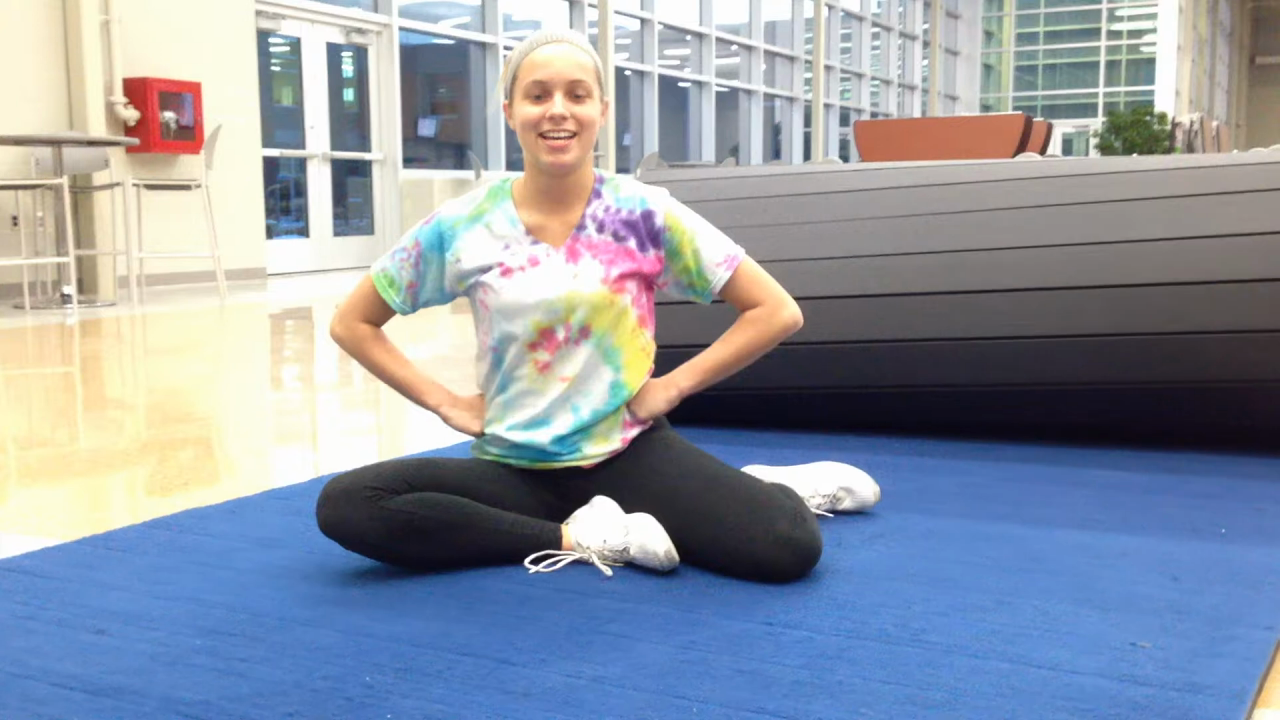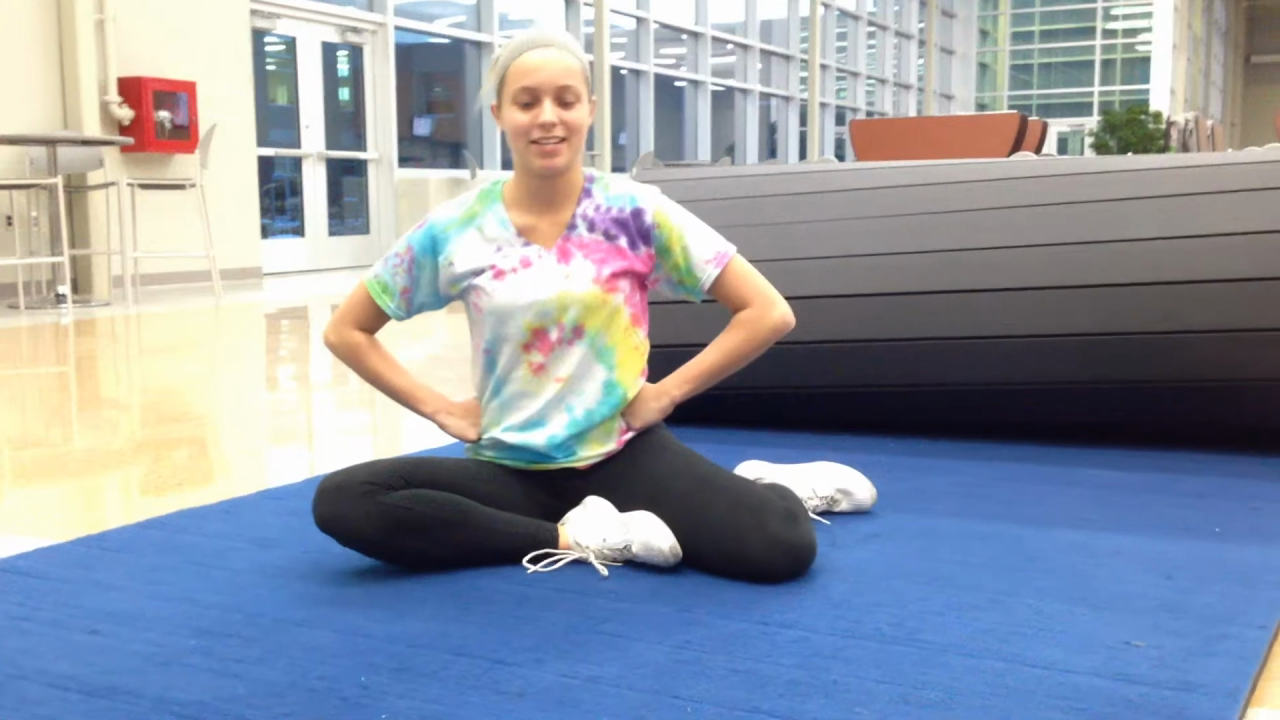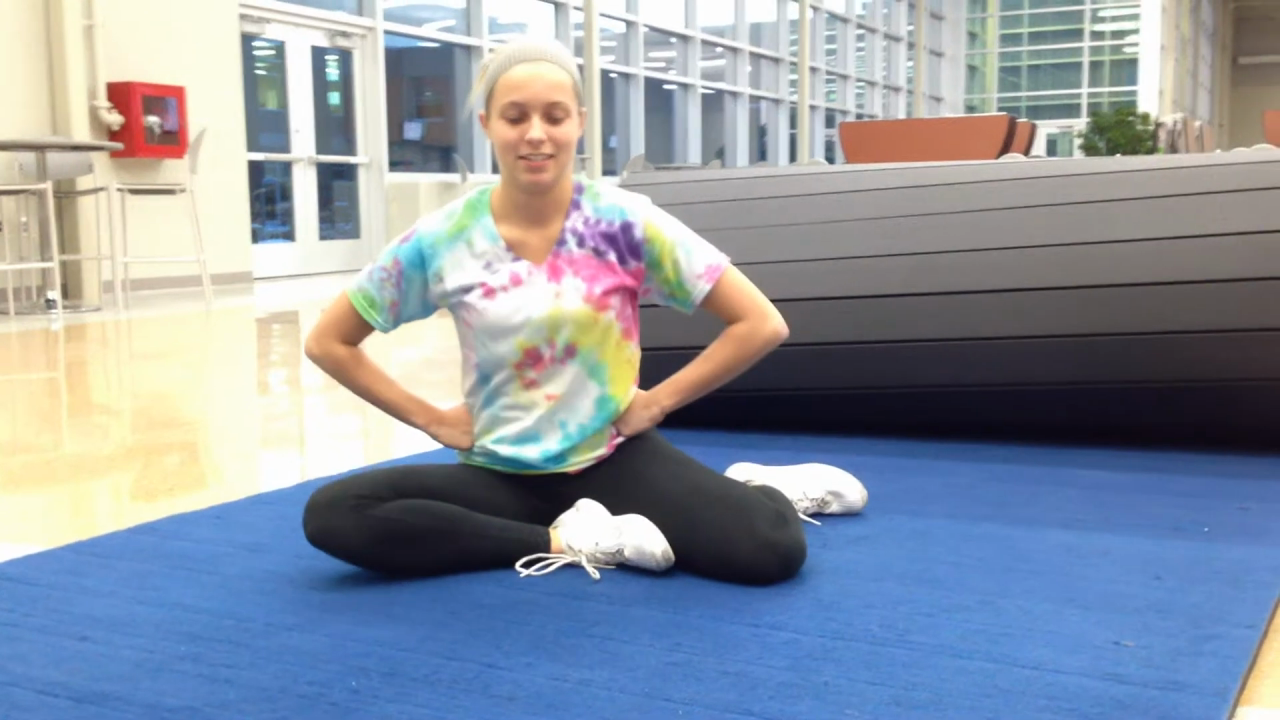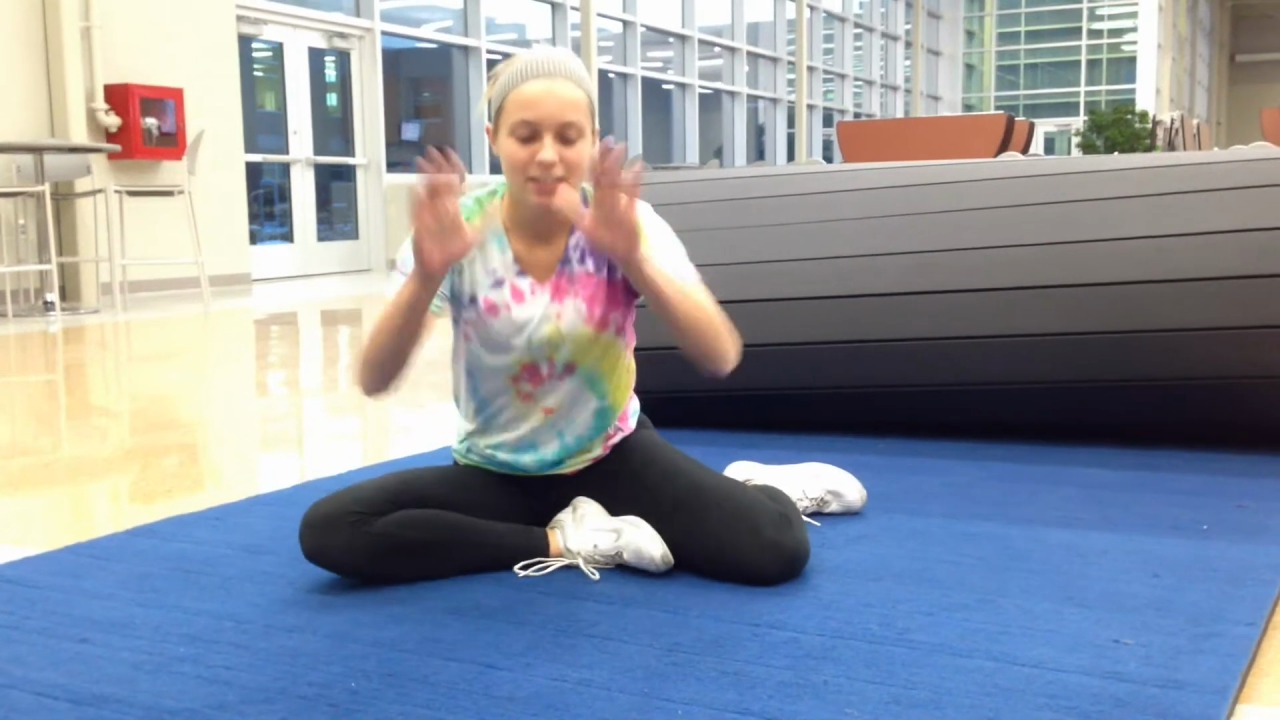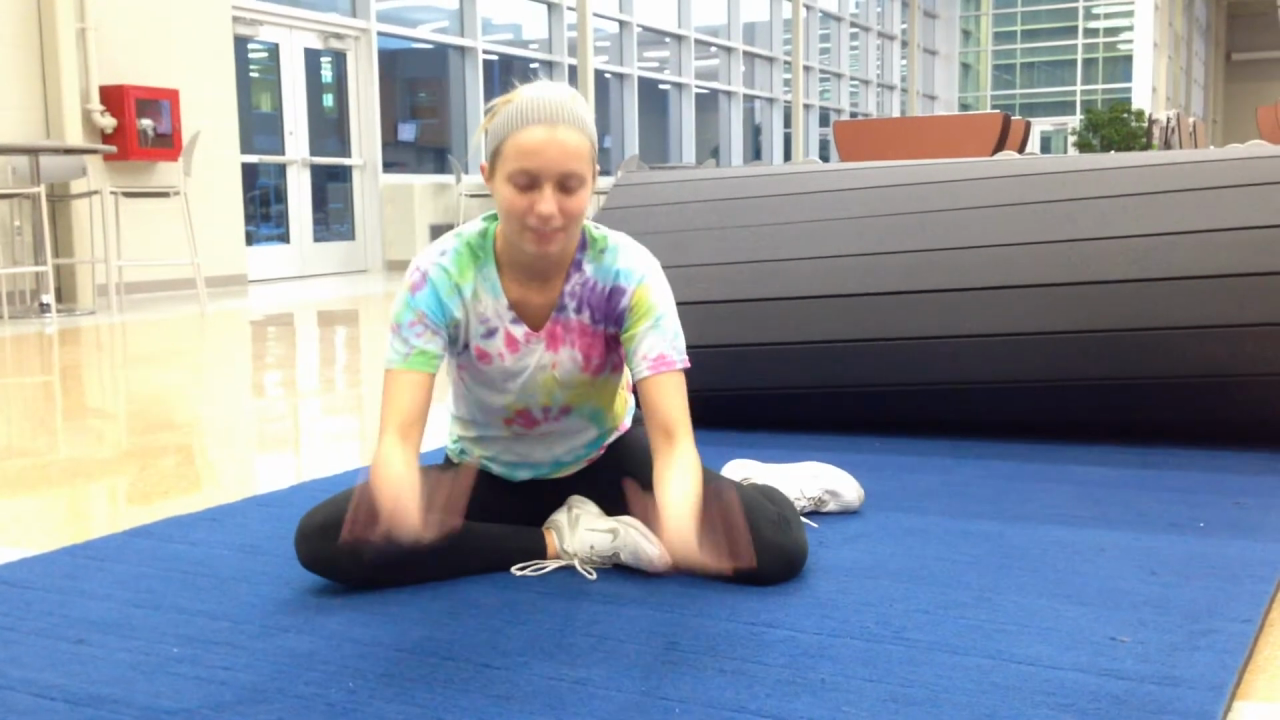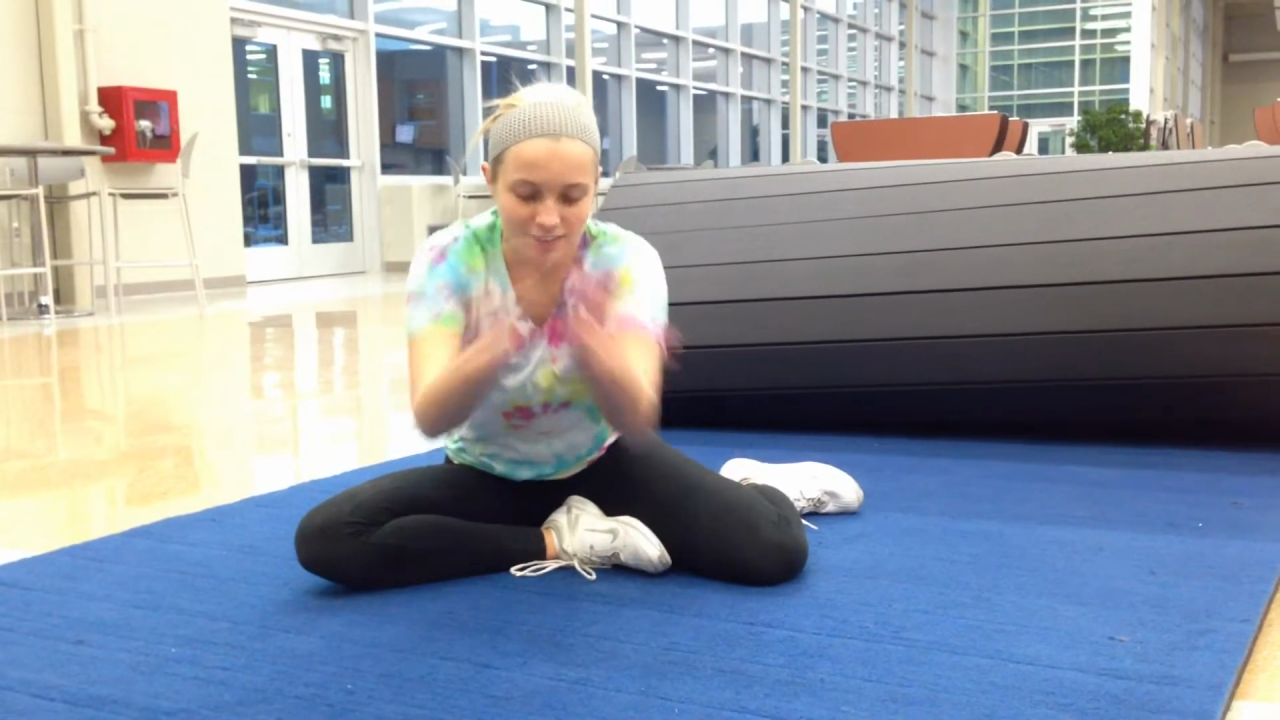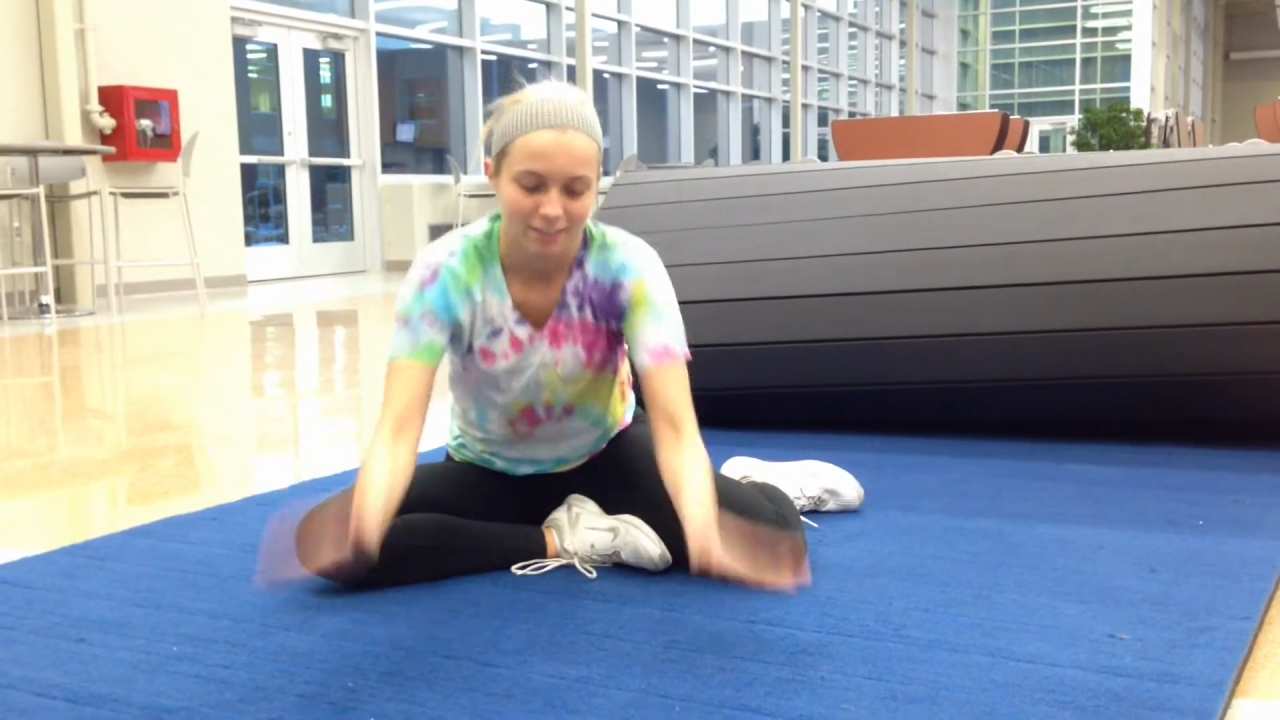
dt=0.4s
person 1, frame 1
left shoulder: (646, 215)
right shoulder: (459, 227)
left elbow: (776, 310)
right elbow: (351, 322)
left wrist: (672, 386)
right wrist: (445, 403)
left hip: (627, 453)
right hip: (512, 468)
left knee: (789, 546)
right knee: (344, 507)
left ankle: (775, 486)
right ankle: (578, 539)
person 1, frame 2
left shoulder: (637, 214)
right shoulder: (452, 231)
left elbow: (768, 312)
right elbow: (345, 331)
left wrist: (664, 394)
right wrist: (441, 409)
left hip: (622, 455)
right hip: (507, 469)
left knee: (783, 547)
right knee: (340, 502)
left ankle: (763, 485)
right ankle: (573, 539)
person 1, frame 3
left shoulder: (627, 224)
right shoulder: (440, 240)
left elbow: (761, 324)
right elbow: (327, 343)
left wrist: (654, 402)
right wrist: (433, 419)
left hip: (613, 460)
right hip: (498, 474)
left knee: (774, 548)
right knee: (331, 516)
left ankle: (759, 487)
right ankle: (569, 542)
person 1, frame 4
left shoulder: (626, 224)
right shoulder: (455, 230)
left elbow: (720, 357)
right elbow: (373, 380)
left wrist: (632, 260)
right wrist: (426, 276)
left hip: (611, 457)
right hip: (491, 475)
left knee: (777, 546)
right knee: (327, 533)
left ankle: (755, 485)
right ankle: (567, 543)
person 1, frame 5
left shoulder: (628, 272)
right shoulder: (443, 272)
left elbow: (671, 434)
right elbow: (397, 435)
left wrist: (679, 521)
right wrist: (404, 504)
left hip: (604, 462)
right hip: (485, 478)
left knee: (778, 546)
right knee: (321, 540)
right ankle: (560, 542)
person 1, frame 6
left shoulder: (625, 259)
right shoulder: (449, 257)
left elbow: (637, 416)
right elbow: (430, 415)
left wrist: (584, 332)
right wrist: (499, 340)
left hip: (604, 462)
right hip: (486, 477)
left knee: (776, 546)
right knee: (323, 542)
right ankle: (567, 541)
person 1, frame 7
left shoulder: (629, 267)
right shoulder: (445, 271)
left elbow: (674, 423)
right elbow: (398, 428)
left wrist: (704, 529)
right wrist: (362, 525)
left hip: (606, 458)
right hip: (486, 474)
left knee: (770, 535)
right ankle: (565, 539)
